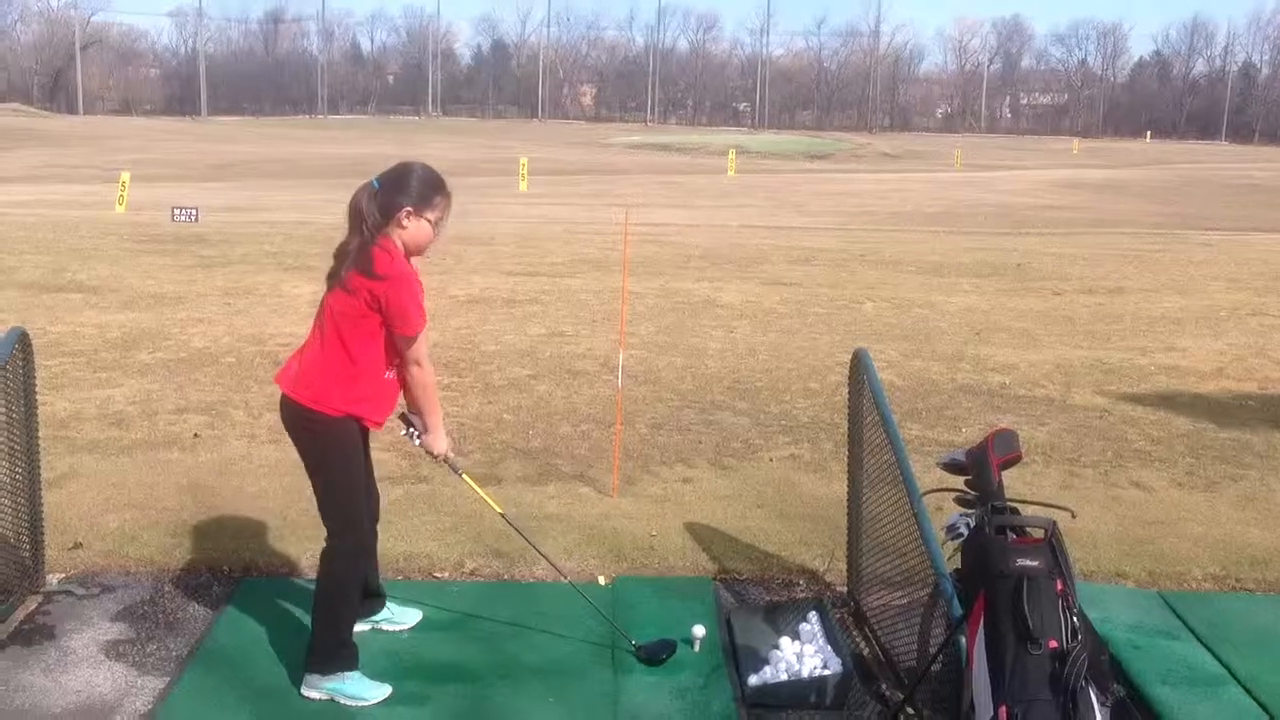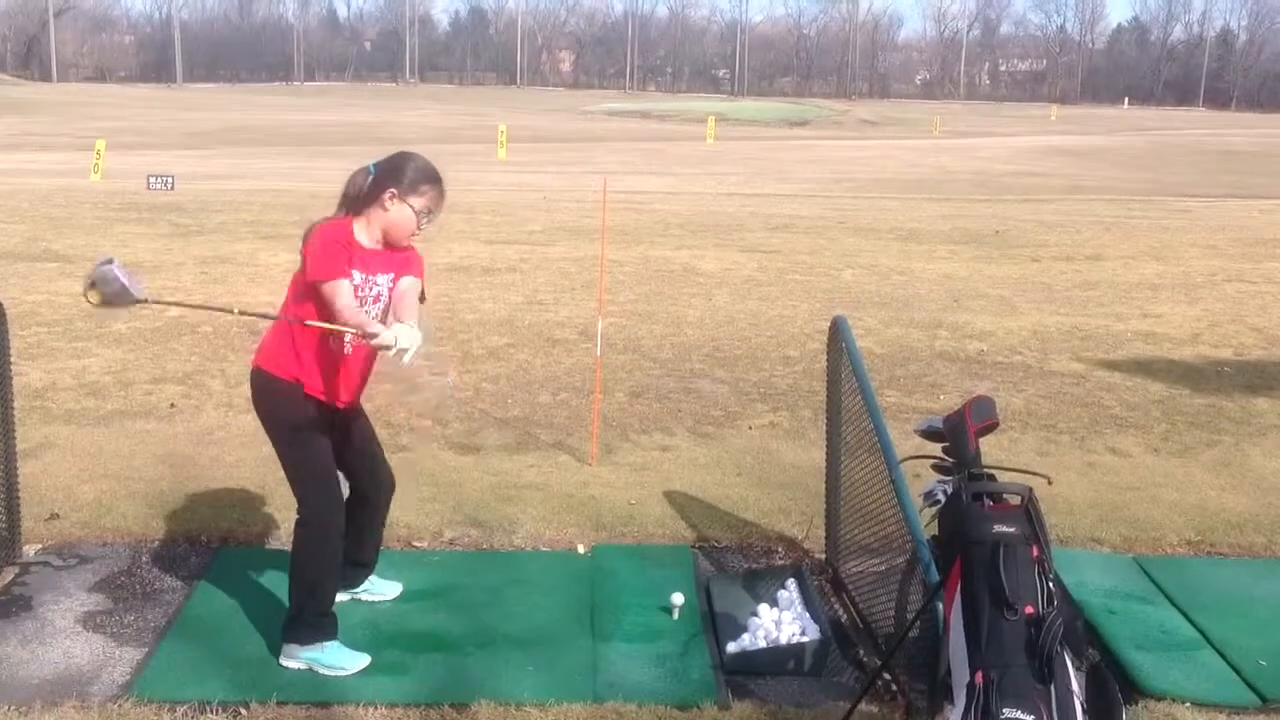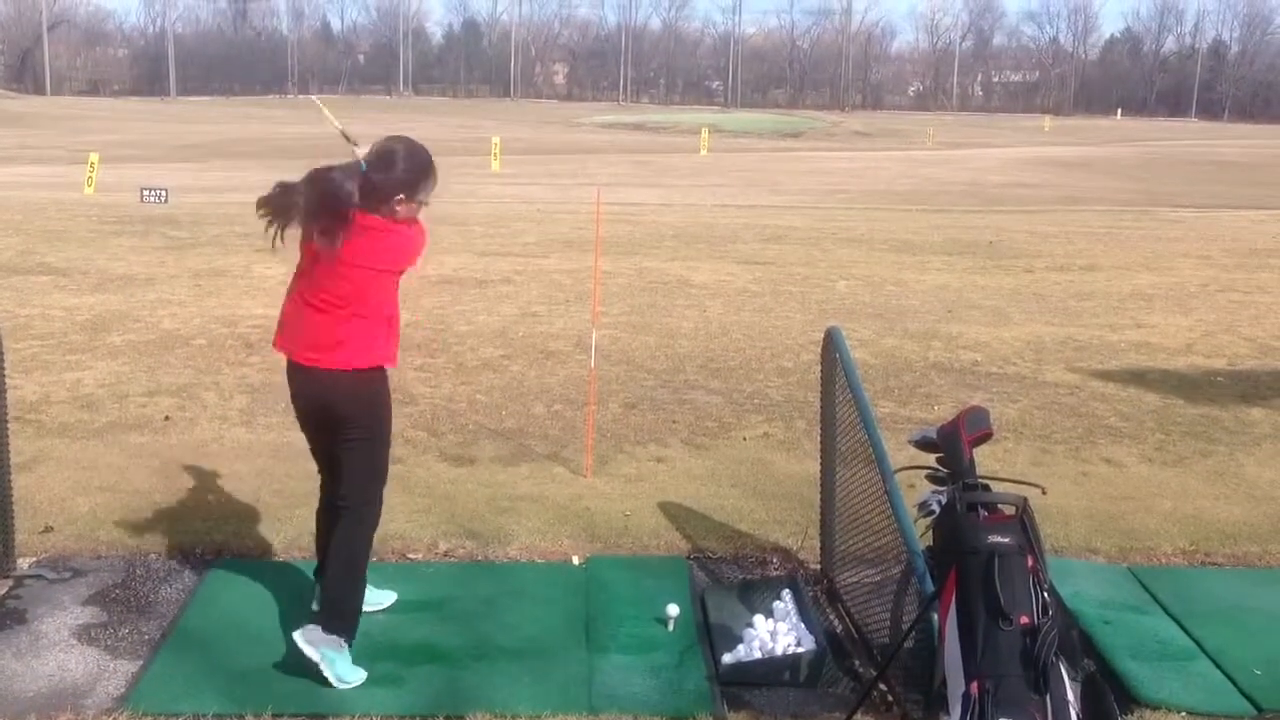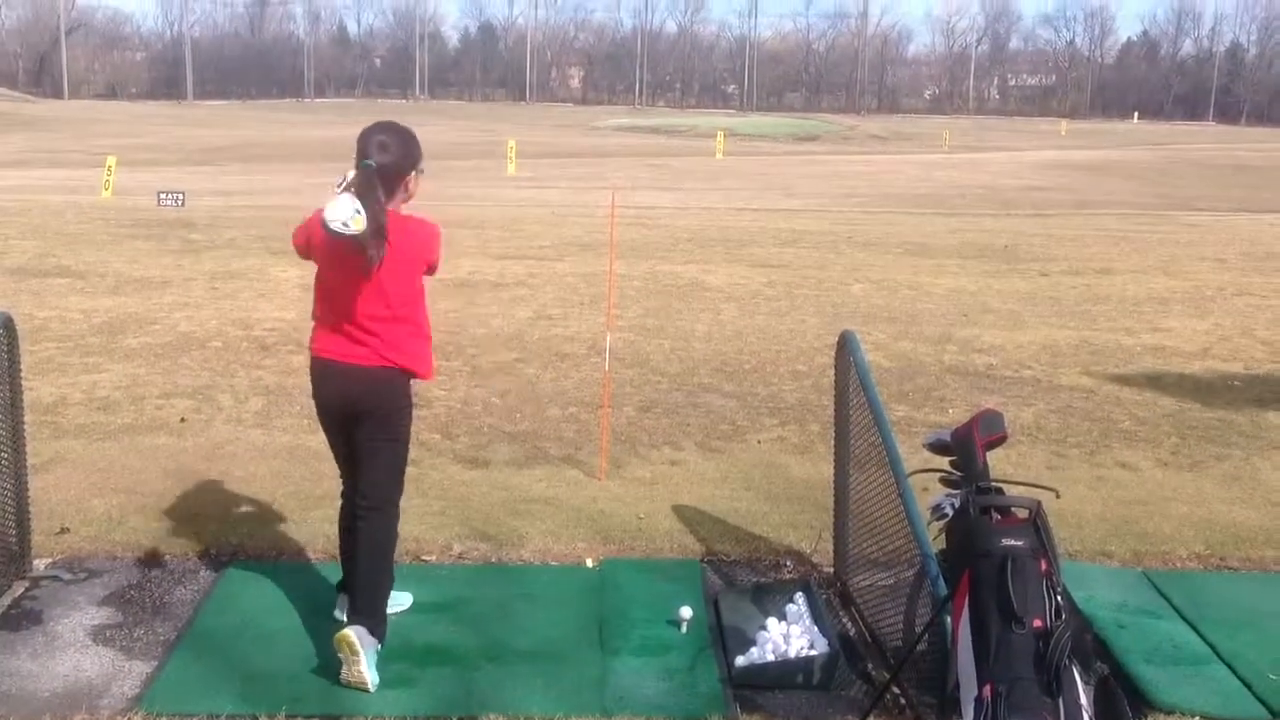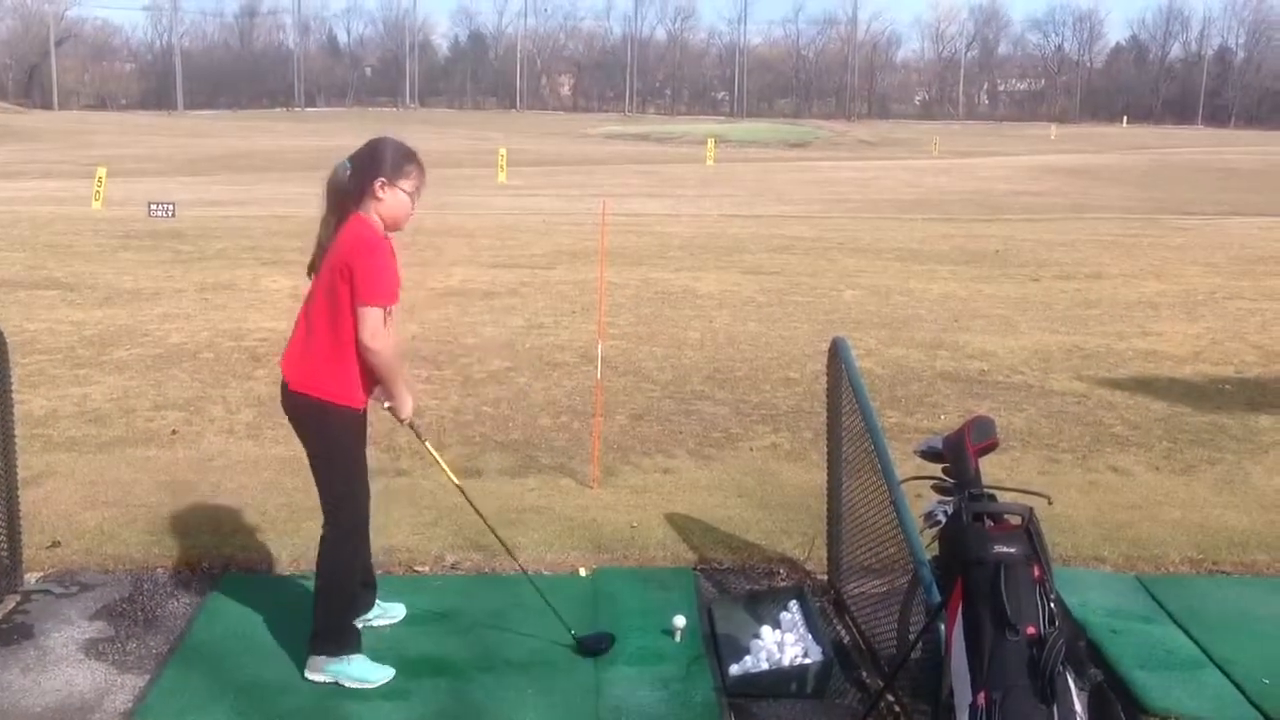
dt=1s
person 1, frame 1
left shoulder: (371, 256)
right shoulder: (395, 273)
left elbow: (396, 356)
right elbow: (417, 361)
left wrist: (419, 416)
right wrist: (435, 428)
left hip: (331, 404)
right hip: (324, 411)
left knee: (363, 509)
right knee: (348, 529)
left ankle: (365, 605)
right ankle: (326, 669)
person 1, frame 2
left shoulder: (406, 258)
right shoulder: (329, 235)
left elbow: (407, 298)
right elbow: (342, 304)
left wrist: (405, 328)
right wrist: (375, 329)
left hip: (339, 392)
right hip: (284, 383)
left knee: (376, 482)
right knee: (323, 502)
left ankle: (350, 576)
right ankle: (306, 638)
person 1, frame 3
left shoulder: (318, 214)
right shoulder: (406, 236)
left wrist: (375, 166)
left hip: (306, 376)
right hip: (359, 384)
left knee: (336, 489)
right knee: (361, 506)
left ankle: (336, 592)
right ankle: (328, 629)
person 1, frame 4
left shoulder: (325, 229)
right shoulder: (423, 235)
left elbow: (306, 240)
left wrist: (337, 207)
left hip: (329, 375)
right hip: (385, 383)
left knee: (357, 490)
right knee: (379, 505)
left ankle: (356, 592)
right ankle: (364, 627)
person 1, frame 5
left shoulder: (359, 237)
right shoulder: (369, 247)
right elbow: (372, 340)
left wrist: (388, 386)
right wrist: (400, 395)
left hip: (326, 390)
right hip: (326, 397)
left knee: (353, 503)
right knee: (345, 514)
left ankle: (358, 601)
right ankle: (331, 650)
